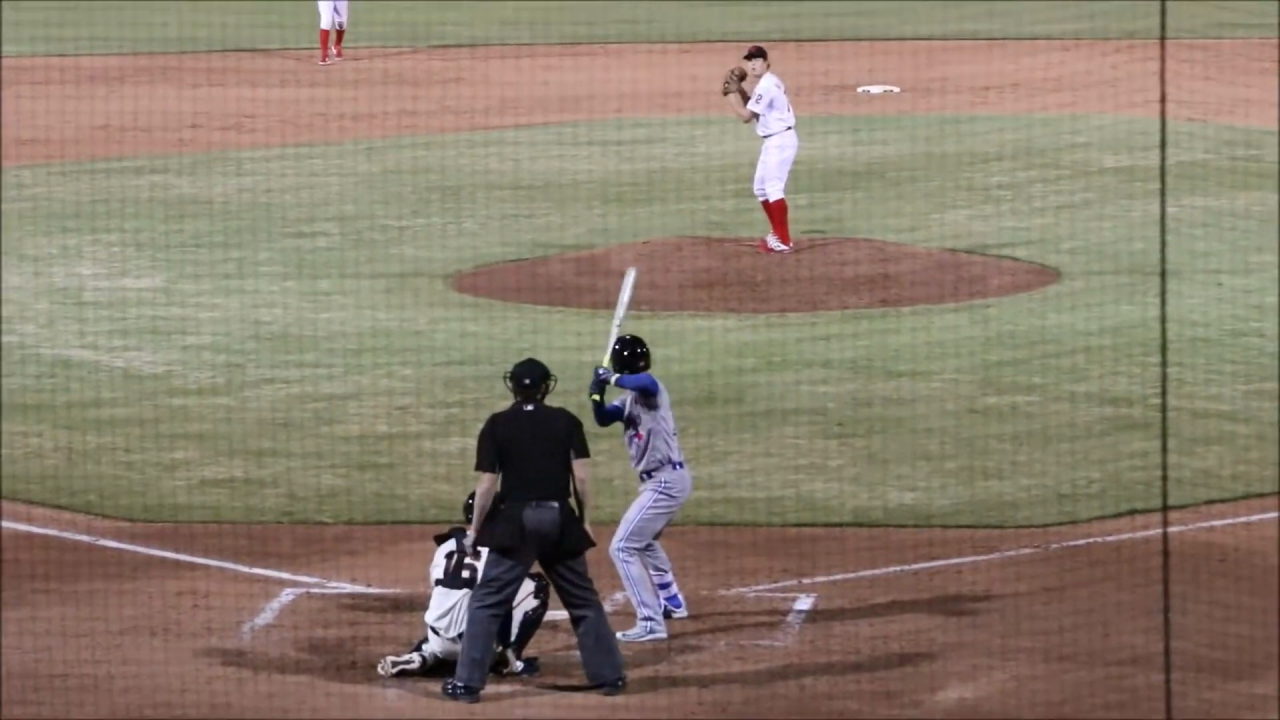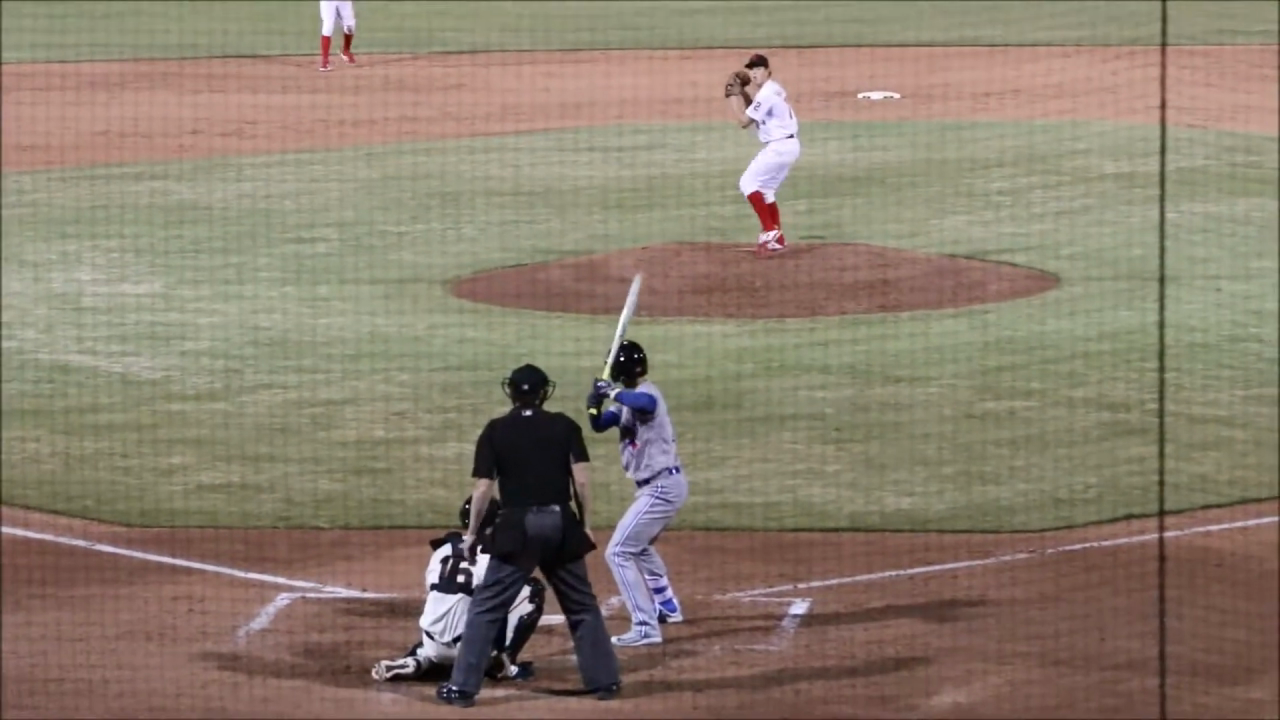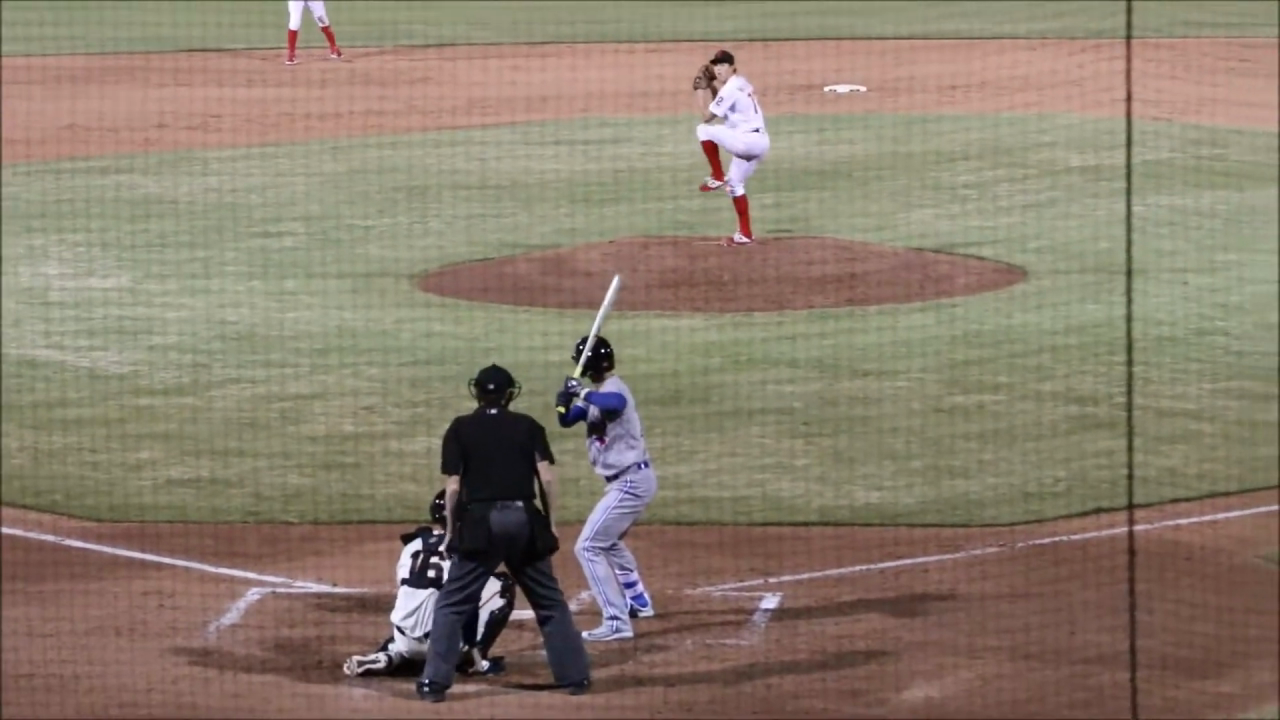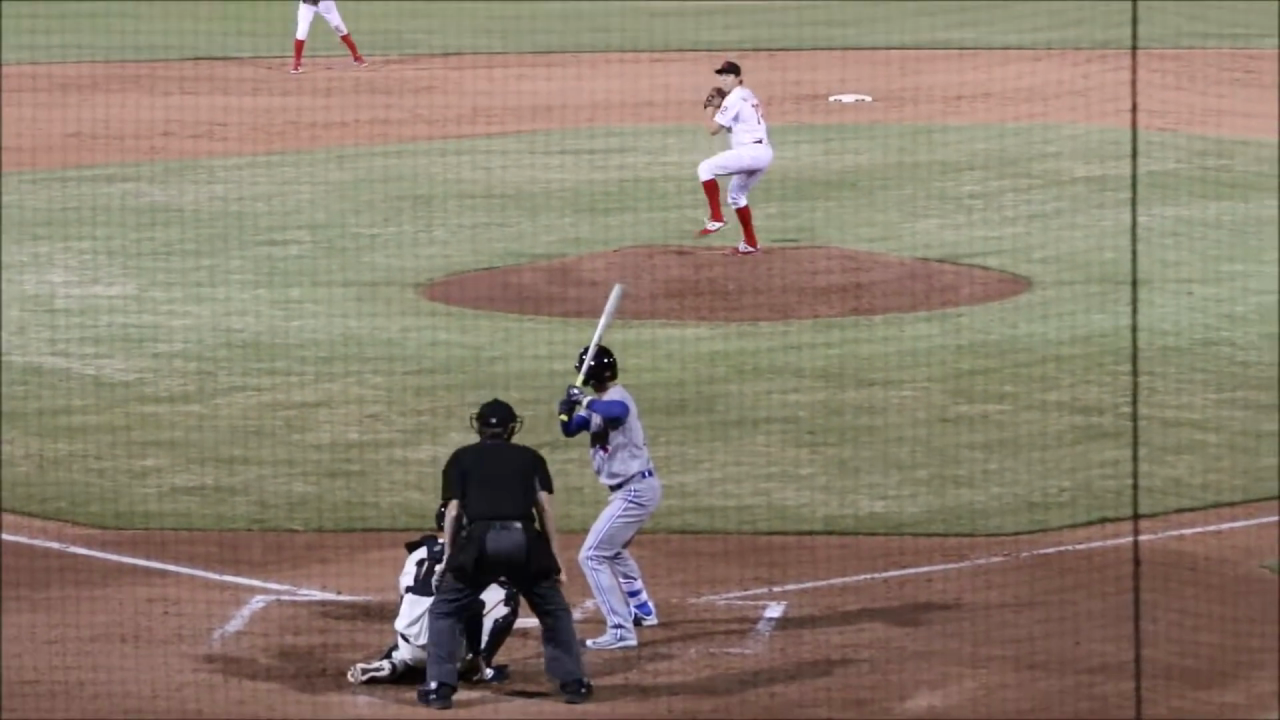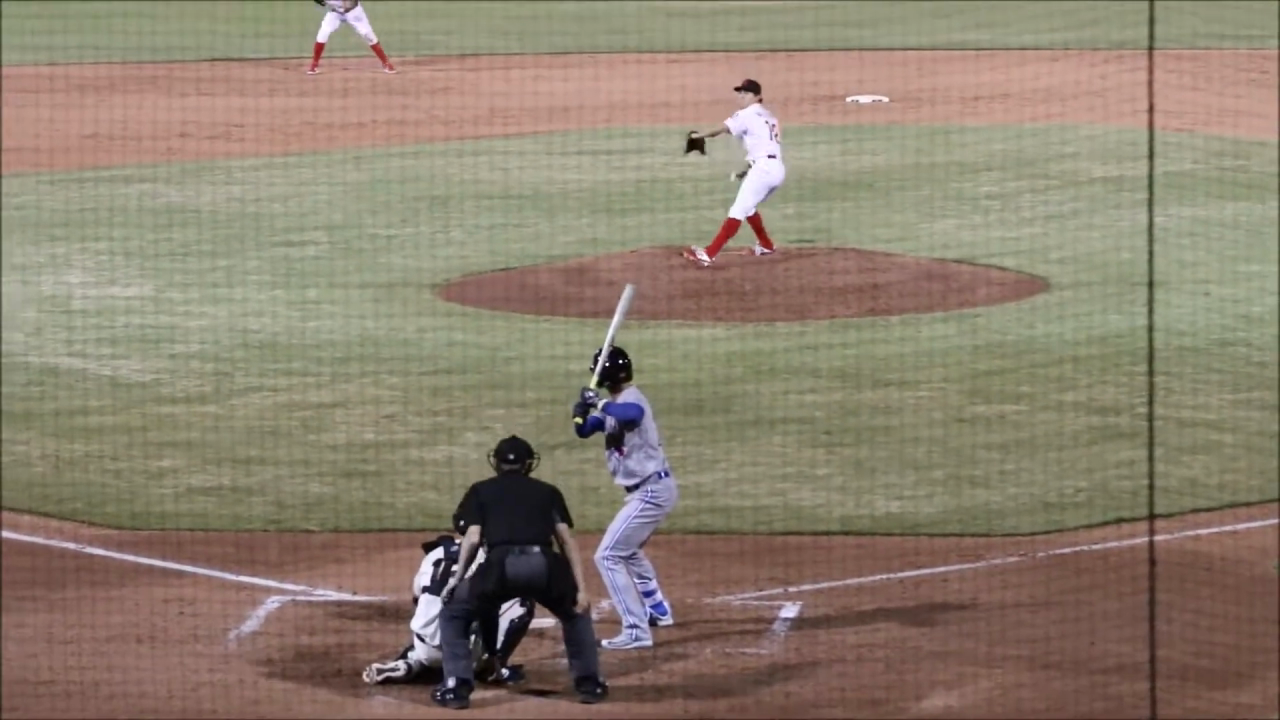
dt=0.2s
person 1, frame 1
left shoulder: (497, 424)
right shoulder: (566, 421)
left elbow: (487, 484)
right elbow: (580, 476)
left wrist: (475, 529)
right wrist: (584, 519)
left hip: (516, 520)
right hip: (559, 519)
left knee: (487, 603)
right knee: (584, 601)
left ankle: (467, 682)
right ankle: (609, 676)
person 1, frame 2
left shoulder: (495, 430)
right shoulder: (565, 426)
left elbow: (483, 488)
right elbow: (581, 480)
left wrist: (472, 533)
right wrist: (584, 522)
left hip: (517, 526)
right hip: (559, 524)
left knee: (486, 607)
right knee: (582, 605)
left ankle: (462, 686)
right ankle: (604, 681)
person 1, frame 3
left shoulder: (460, 428)
right shoulder: (528, 426)
left elbow: (453, 486)
right elbow: (546, 479)
left wrist: (451, 531)
right wrist: (549, 522)
left hip: (481, 522)
right hip: (524, 520)
left knee: (453, 603)
right knee: (550, 602)
left ankle: (435, 680)
right ankle: (575, 677)
person 1, frame 4
left shoulder: (462, 457)
right shoulder: (530, 457)
left elbow: (453, 513)
right elbow: (544, 508)
left wrist: (448, 558)
right wrist: (553, 555)
left hip: (480, 541)
right hip: (524, 540)
left knee: (444, 610)
right knee: (554, 610)
left ankle: (439, 686)
right ankle: (574, 682)
person 1, frame 5
left shoulder: (481, 490)
right shoulder: (548, 491)
left elbow: (473, 538)
right elbow: (565, 540)
left wrist: (457, 578)
right wrist: (580, 589)
left hip: (501, 565)
right hip: (543, 565)
left knee: (453, 613)
right knee: (575, 611)
left ankle: (456, 687)
right ankle: (589, 683)
person 2, frame 1
left shoulder: (648, 388)
right shoulder: (631, 395)
left elbow: (647, 381)
right elbow: (603, 419)
left wrist: (613, 378)
right wrist: (597, 394)
left hip: (665, 481)
right hip: (665, 479)
left knee: (623, 547)
right knee: (644, 541)
left ankle: (651, 623)
right ankle: (672, 602)
person 2, frame 2
left shoulder: (645, 393)
right shoulder: (628, 400)
left elbow: (645, 403)
right elbow: (599, 425)
left wrist: (612, 392)
right wrist: (595, 404)
left hip: (661, 486)
right hip: (661, 485)
left knee: (618, 552)
right knee: (639, 546)
left ankle: (646, 627)
right ankle: (666, 607)
person 2, frame 3
left shoulder: (614, 389)
right shoulder: (596, 392)
left elbow: (615, 404)
right elbow: (567, 421)
left wrist: (582, 391)
right wrist: (564, 402)
left hip: (630, 481)
right hip: (631, 480)
left knee: (588, 547)
right knee: (608, 541)
left ankle: (617, 622)
right ankle: (638, 601)
person 2, frame 4
left shoulder: (617, 397)
right shoulder: (599, 402)
left elbow: (617, 412)
right elbow: (570, 430)
left wrist: (583, 400)
right wrist: (568, 409)
left hip: (634, 490)
right hip: (636, 488)
left knee: (591, 556)
right knee: (613, 550)
left ankle: (621, 630)
right ankle: (642, 609)
person 2, frame 5
left shoulder: (631, 399)
right shoulder: (615, 403)
left elbow: (632, 415)
right elbow: (584, 431)
left wrist: (598, 402)
right wrist: (582, 412)
left hip: (651, 491)
right hip: (651, 489)
left knee: (608, 556)
right knee: (628, 550)
left ankle: (636, 631)
right ankle: (657, 610)
person 3, frame 1
left shoulder: (766, 85)
right shoulder: (767, 82)
left elbow: (746, 116)
right elbow: (753, 108)
left wrist: (730, 95)
right wrist: (738, 89)
left hip: (780, 141)
right hip: (773, 141)
left knee: (774, 189)
right knee: (761, 188)
left ankle: (784, 241)
right ankle: (777, 234)
person 3, frame 2
left shoulder: (766, 93)
right shoulder: (771, 89)
left elbow: (744, 121)
right elbow: (754, 113)
left wrist: (732, 98)
right wrist: (741, 93)
left hip: (781, 147)
right hip: (782, 146)
left knee: (748, 183)
right knee: (764, 191)
left ankle: (769, 230)
right ankle: (776, 238)
person 3, frame 3
left shoulder: (730, 89)
right shoulder: (740, 83)
left elbow: (707, 117)
right elbow: (721, 106)
left wrist: (700, 92)
right wrist: (710, 87)
left hip: (748, 139)
right hip: (759, 141)
left knee: (703, 129)
right knee: (735, 184)
left ankle: (717, 177)
right ankle: (745, 234)
person 3, frame 4
left shoulder: (733, 99)
right shoulder: (747, 95)
left elbow: (714, 129)
left wrist: (710, 109)
right wrist: (718, 107)
left hip: (751, 152)
right hip: (763, 153)
left knee: (705, 169)
right knee: (736, 195)
left ankle: (716, 218)
right ankle: (750, 244)
person 3, frame 5
left shoulder: (747, 114)
right shoulder: (769, 117)
left elbow: (722, 129)
left wrist: (700, 135)
right wrist: (748, 172)
left hip: (764, 169)
right hip: (776, 170)
left knee: (739, 210)
right knee: (746, 206)
left ankle: (708, 254)
right ankle: (766, 245)
person 4, frame 1
left shoulder: (445, 546)
right wrist: (507, 649)
left hip: (439, 641)
right knee: (537, 587)
left ankle: (424, 655)
right ankle: (508, 660)
person 4, frame 2
left shoulder: (441, 551)
right shoulder: (492, 554)
right wrist: (502, 655)
left hip: (434, 646)
right knee: (532, 592)
left ankle: (418, 660)
right ankle: (502, 664)
person 4, frame 3
left shoulder: (412, 546)
right wrist: (473, 650)
left hip: (405, 641)
right knee: (502, 587)
left ankle: (388, 656)
right ankle: (473, 659)
person 4, frame 4
left shoulder: (416, 553)
right elbow: (472, 610)
right wrist: (477, 657)
left hip: (409, 648)
right knee: (506, 596)
left ankle: (392, 663)
right ankle: (477, 666)
person 4, frame 5
left shoulder: (434, 554)
right shoulder: (484, 557)
left elbow: (417, 598)
right elbow: (488, 611)
right wrist: (492, 657)
left hip: (425, 649)
right knee: (522, 599)
left ankle: (408, 665)
right ankle: (494, 668)
